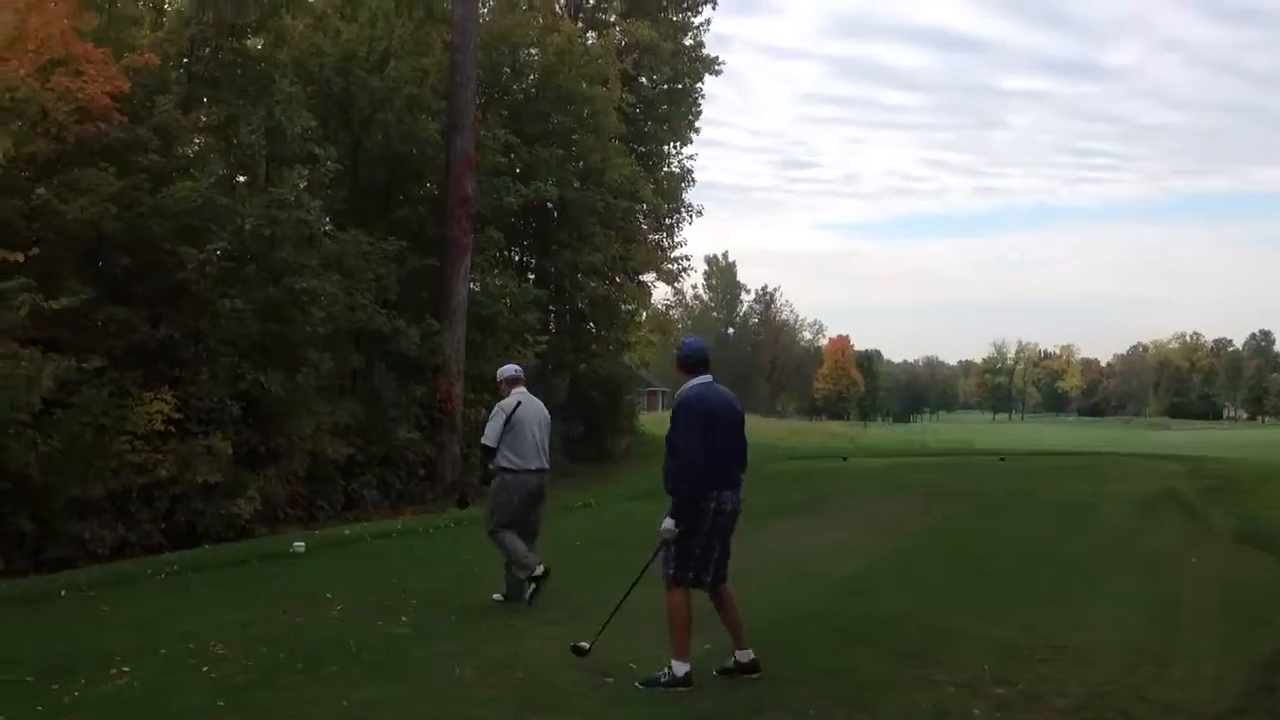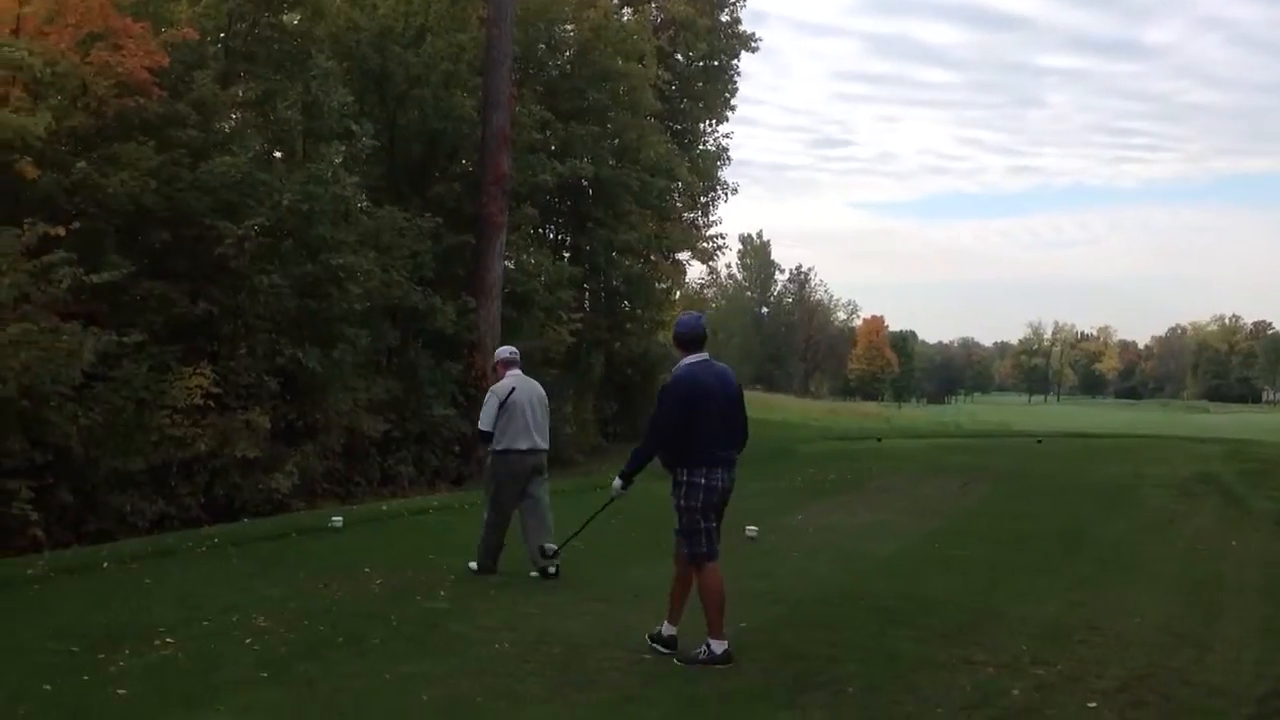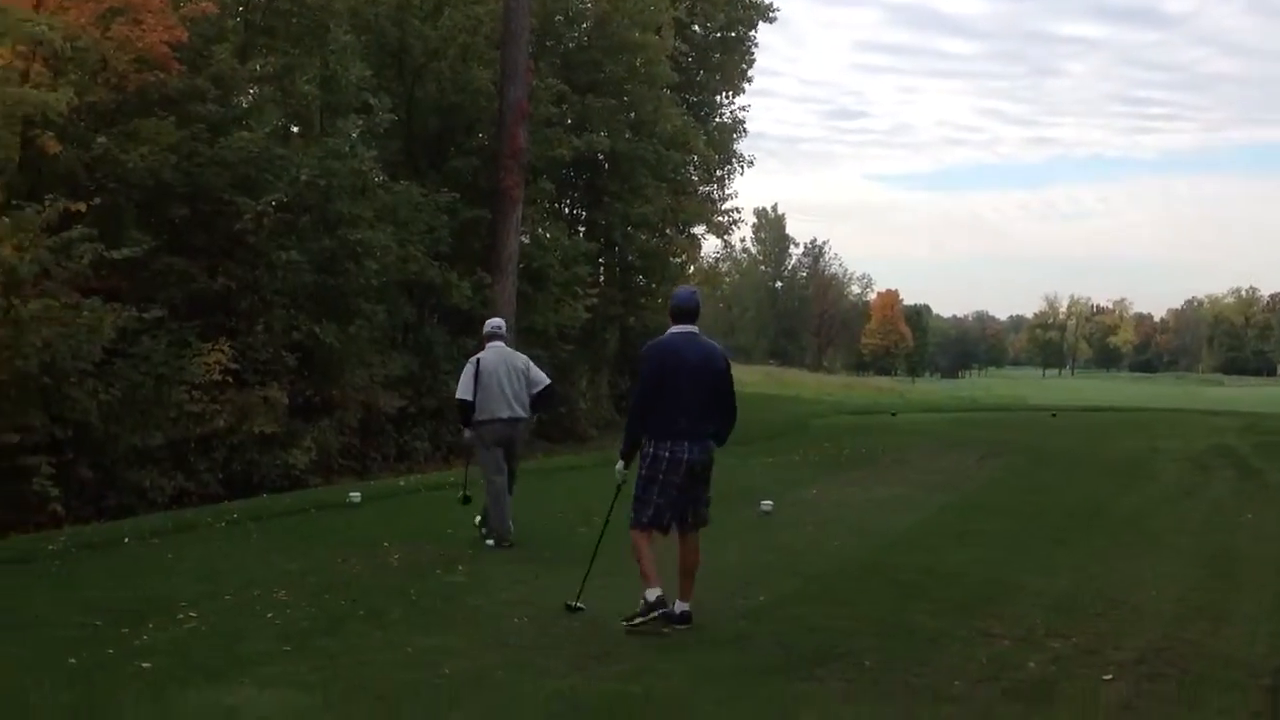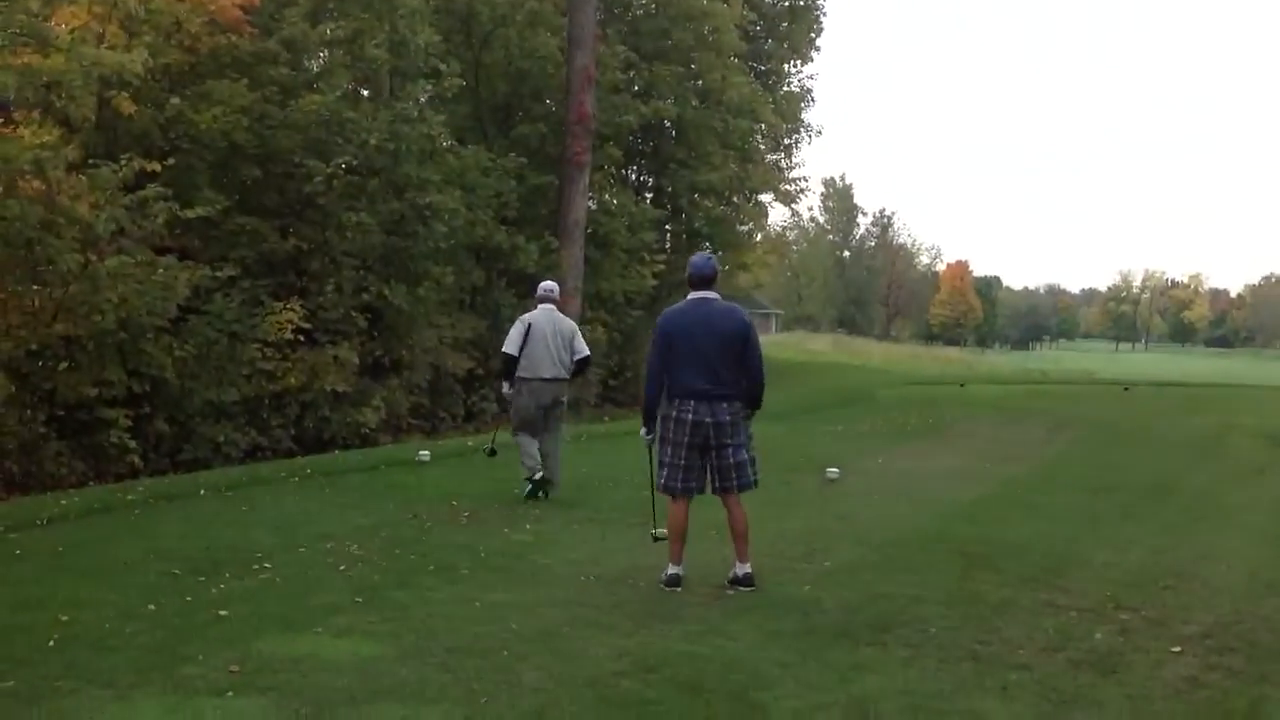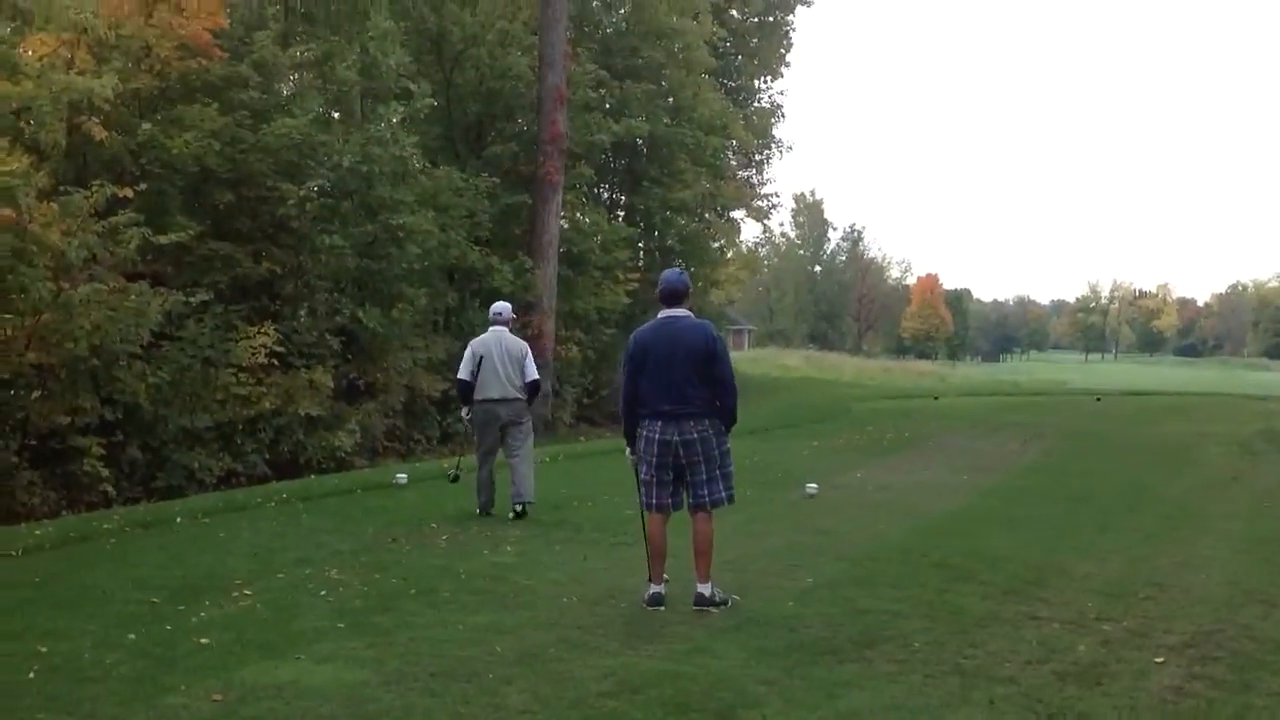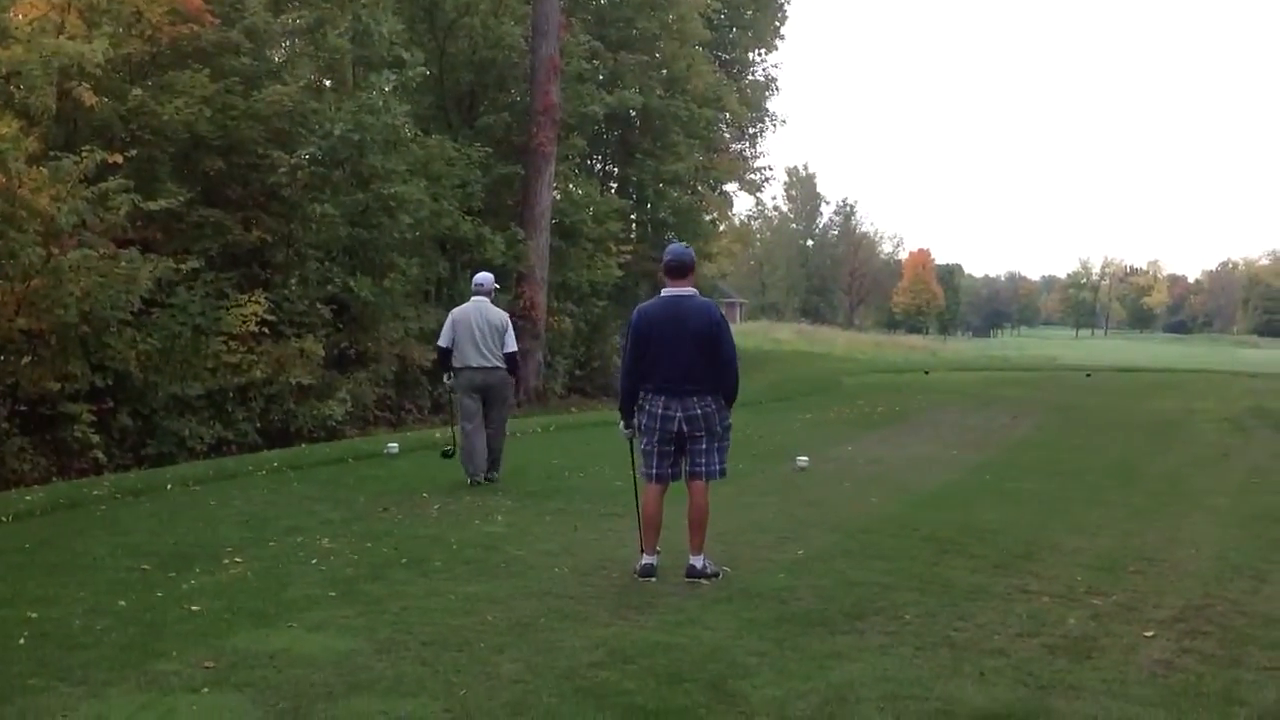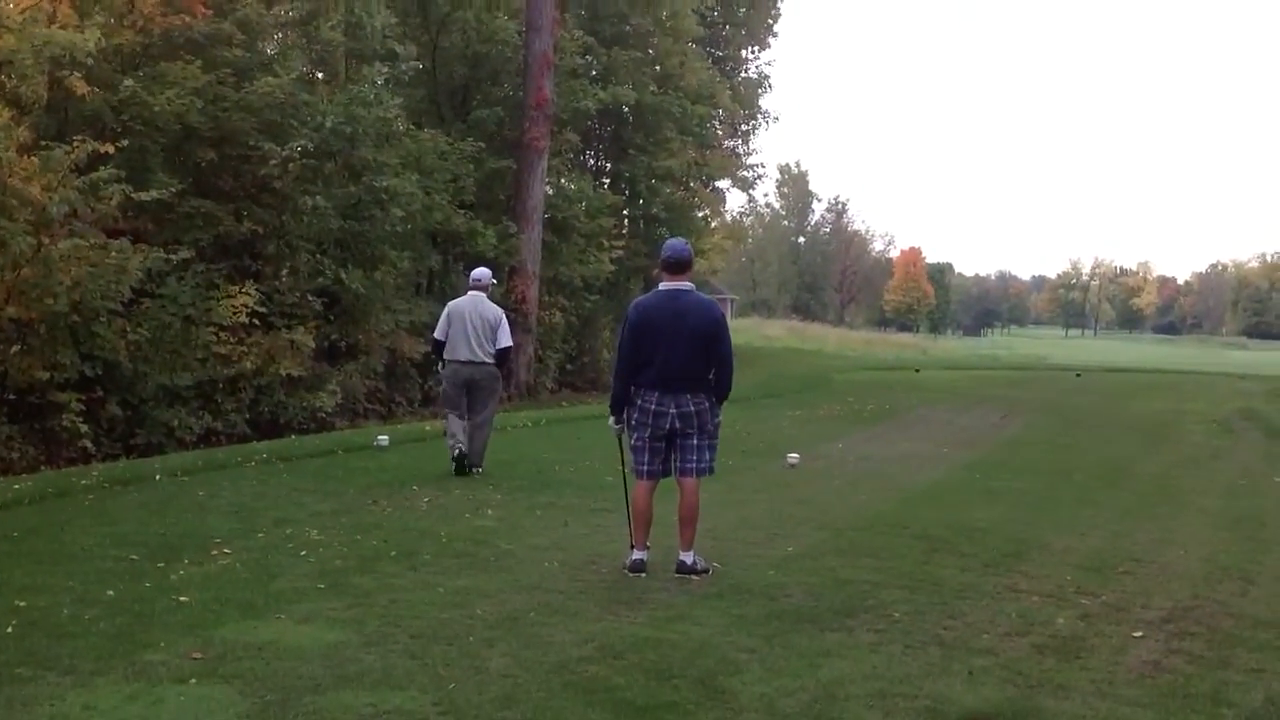
dt=0.5s
person 1, frame 1
left shoulder: (689, 401)
right shoulder: (727, 398)
left elbow: (688, 464)
right elbow: (739, 453)
left wrist: (675, 514)
left hip: (702, 502)
right hip: (727, 496)
left knee: (676, 580)
right knee: (715, 580)
left ankle: (679, 668)
right ankle: (744, 656)
person 1, frame 2
left shoulder: (681, 381)
right shoulder: (727, 376)
left elbow: (657, 435)
right elbow: (741, 430)
left wrist: (626, 475)
left hip: (694, 477)
right hip: (722, 474)
left knee: (704, 559)
right knee: (686, 553)
left ankle: (718, 646)
right ankle: (668, 631)
person 1, frame 3
left shoulder: (657, 350)
right shoulder: (716, 354)
left elbow: (640, 406)
right elbow: (728, 409)
left wrist: (626, 454)
left hip: (664, 448)
right hip: (701, 449)
left knee: (641, 525)
right knee: (689, 529)
left ankle: (654, 595)
right ankle: (682, 605)
person 1, frame 4
left shoulder: (670, 318)
right shoulder: (737, 317)
left elbow: (655, 372)
right elbow: (755, 371)
left wrist: (649, 419)
right wrist: (749, 408)
left hip: (683, 411)
right hip: (728, 411)
left knee: (679, 495)
right knee: (732, 493)
left ankle: (674, 569)
right ankle: (743, 569)
person 1, frame 5
left shoulder: (640, 337)
right shoulder: (706, 332)
left elbow: (629, 392)
right elbow: (726, 386)
left wrist: (631, 438)
right wrist: (725, 426)
left hip: (655, 430)
right hip: (700, 429)
left knee: (657, 513)
right knee: (702, 511)
left ankle: (656, 589)
right ankle: (704, 589)
person 1, frame 6
left shoulder: (644, 313)
right shoulder: (710, 312)
left elbow: (630, 368)
right elbow: (728, 365)
left wrist: (627, 413)
right wrist: (726, 404)
left hip: (657, 406)
right hip: (702, 406)
left knee: (654, 484)
right knee: (698, 485)
left ankle: (648, 560)
right ankle: (697, 562)
person 1, frame 7
left shoulder: (641, 307)
right shoulder: (710, 309)
left elbow: (625, 364)
right elbow: (724, 363)
left wrist: (617, 408)
right wrist: (716, 400)
left hip: (648, 402)
right hip: (694, 403)
left knee: (644, 480)
right knee: (689, 481)
left ankle: (638, 555)
right ankle: (687, 558)
person 2, frame 1
left shoulder: (505, 407)
right shoulder: (541, 407)
left elbow: (487, 446)
left wrist: (491, 463)
left hip: (512, 477)
right hip: (539, 476)
left knee: (499, 528)
right knee: (525, 533)
left ankle: (532, 568)
right ankle: (514, 589)
person 2, frame 2
left shoulder: (498, 390)
right shoulder: (538, 388)
left elbow: (485, 431)
left wrist: (492, 444)
left hip: (507, 457)
right hip: (537, 456)
left knee: (497, 511)
right knee: (537, 510)
left ankle: (486, 562)
right ankle: (546, 564)
person 2, frame 3
left shoulder: (476, 362)
right shoulder: (521, 359)
left elbow: (464, 400)
right elbow: (545, 389)
left wrist: (467, 426)
right wrist: (530, 412)
left hip: (489, 427)
right hip: (518, 425)
left knee: (495, 479)
right knee: (507, 478)
left ankle: (502, 535)
right ankle: (489, 523)
person 2, frame 4
left shoulder: (525, 320)
right shoulder: (569, 325)
left elbow: (509, 355)
right elbow: (584, 359)
left wrist: (507, 381)
right wrist: (567, 376)
left hip: (529, 385)
right hip: (558, 387)
left knee: (524, 432)
right knee: (551, 437)
left ankle: (536, 472)
right ankle: (543, 488)
person 2, frame 5
left shoulder: (476, 344)
right shoulder: (520, 345)
left elbow: (463, 380)
right elbow: (534, 382)
left wrist: (466, 405)
right wrist: (526, 402)
left hip: (485, 408)
right hip: (516, 407)
left knee: (485, 458)
right knee: (520, 456)
left ankle: (485, 506)
right ankle: (520, 502)
person 2, frame 6
left shoulder: (456, 314)
right shoulder: (501, 316)
left elbow: (443, 348)
right elbow: (511, 353)
left wrist: (447, 371)
right wrist: (512, 376)
left hip: (466, 376)
right hip: (497, 376)
left knee: (471, 426)
right knee: (495, 425)
left ankle: (476, 475)
right ankle: (492, 471)
person 2, frame 7
left shoulder: (452, 307)
right shoulder: (496, 312)
left elbow: (438, 340)
right elbow: (504, 348)
left wrist: (443, 360)
right wrist: (497, 368)
left hip: (455, 369)
right hip: (485, 371)
left knee: (454, 412)
right knee: (480, 418)
left ankle: (458, 447)
right ankle: (475, 463)
